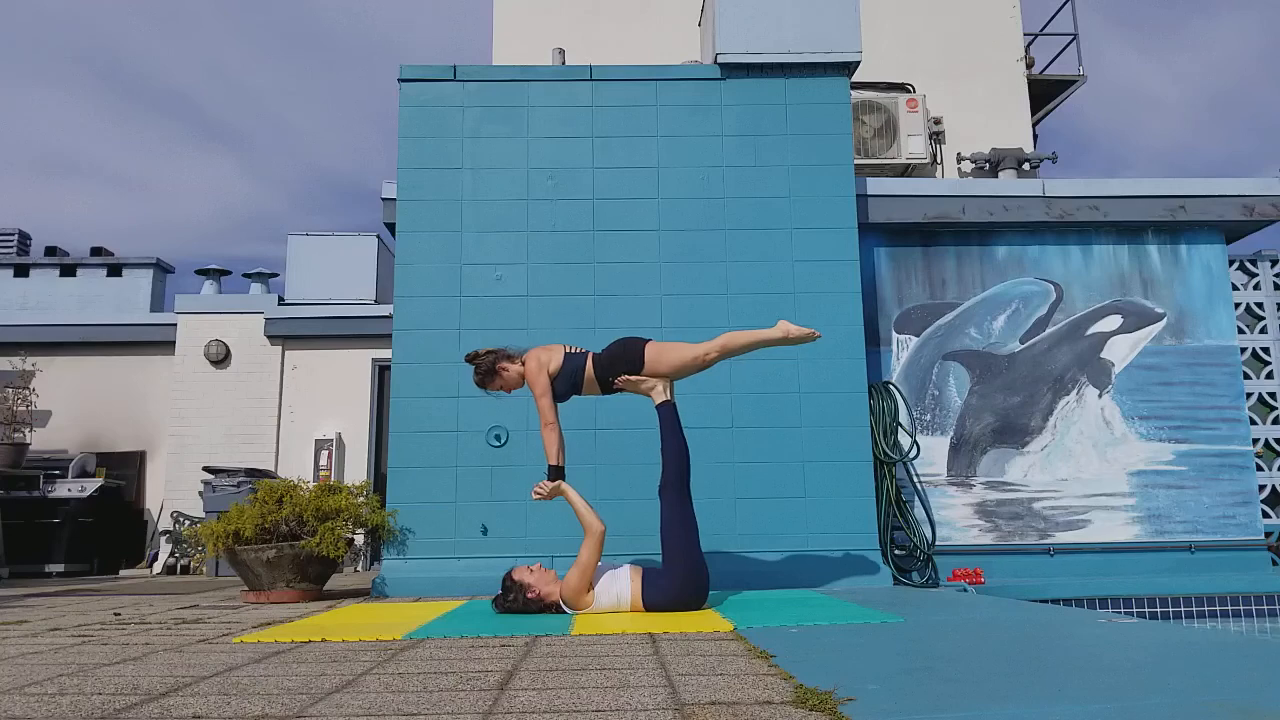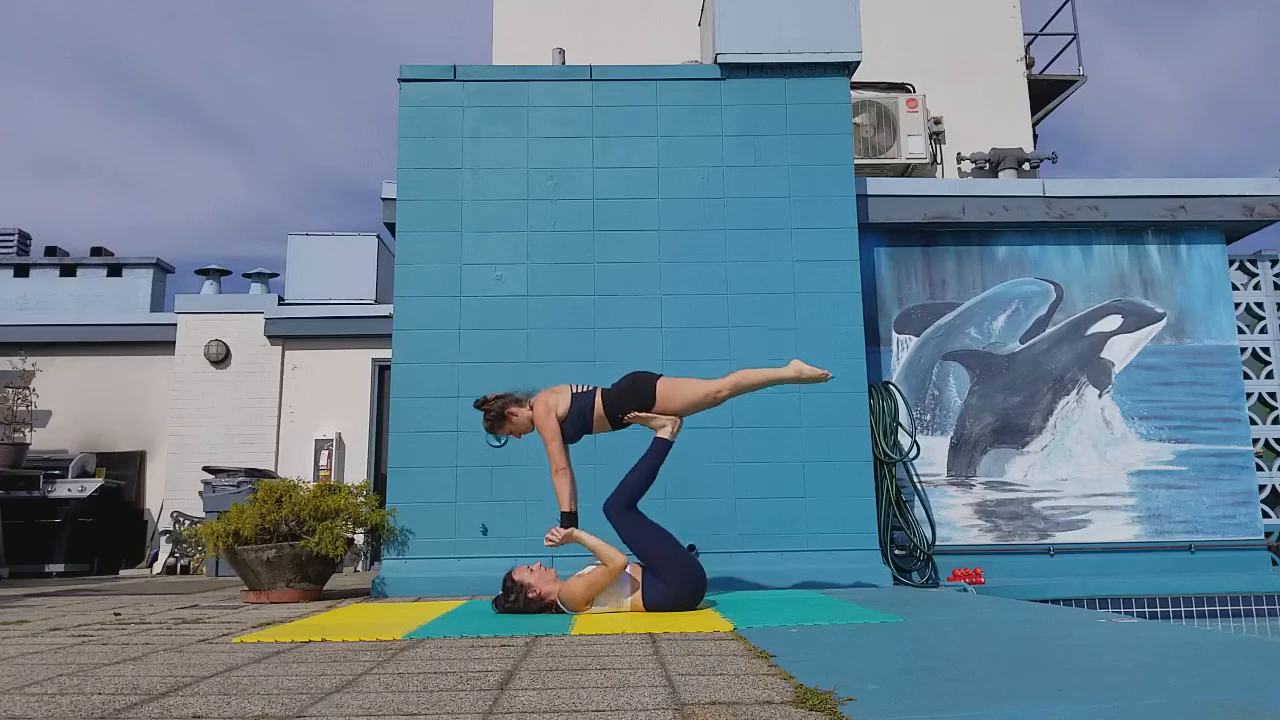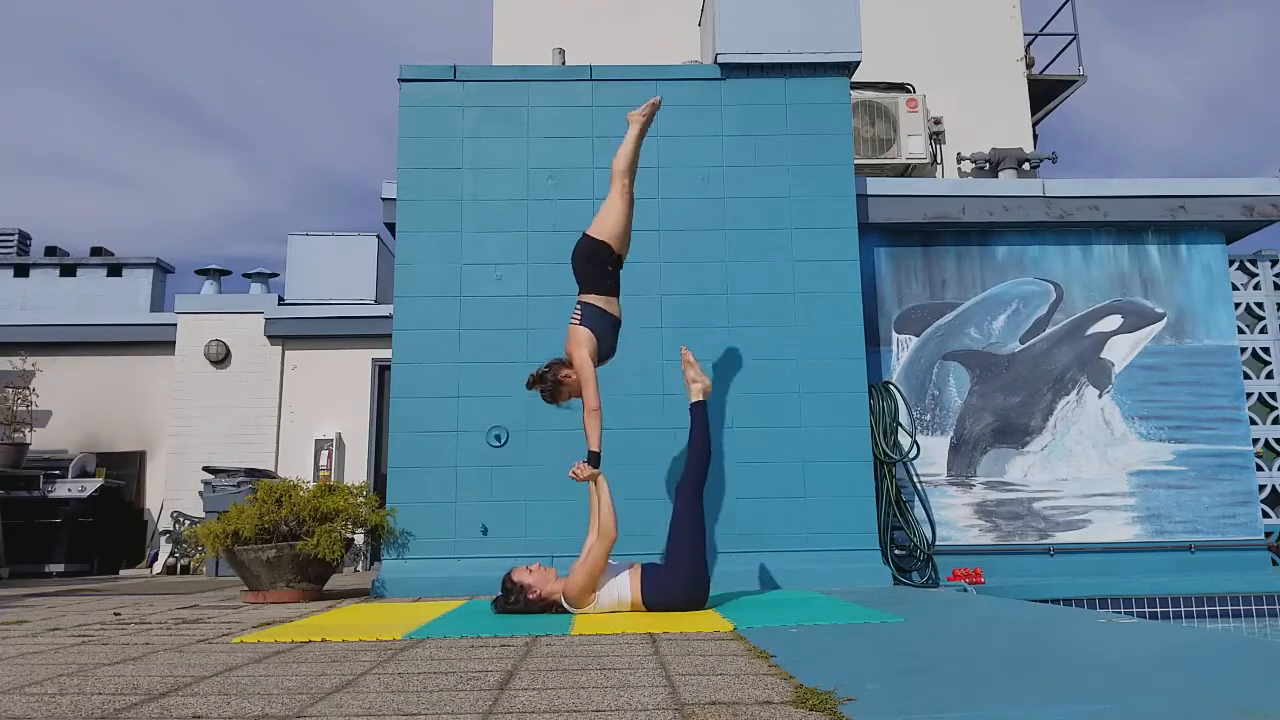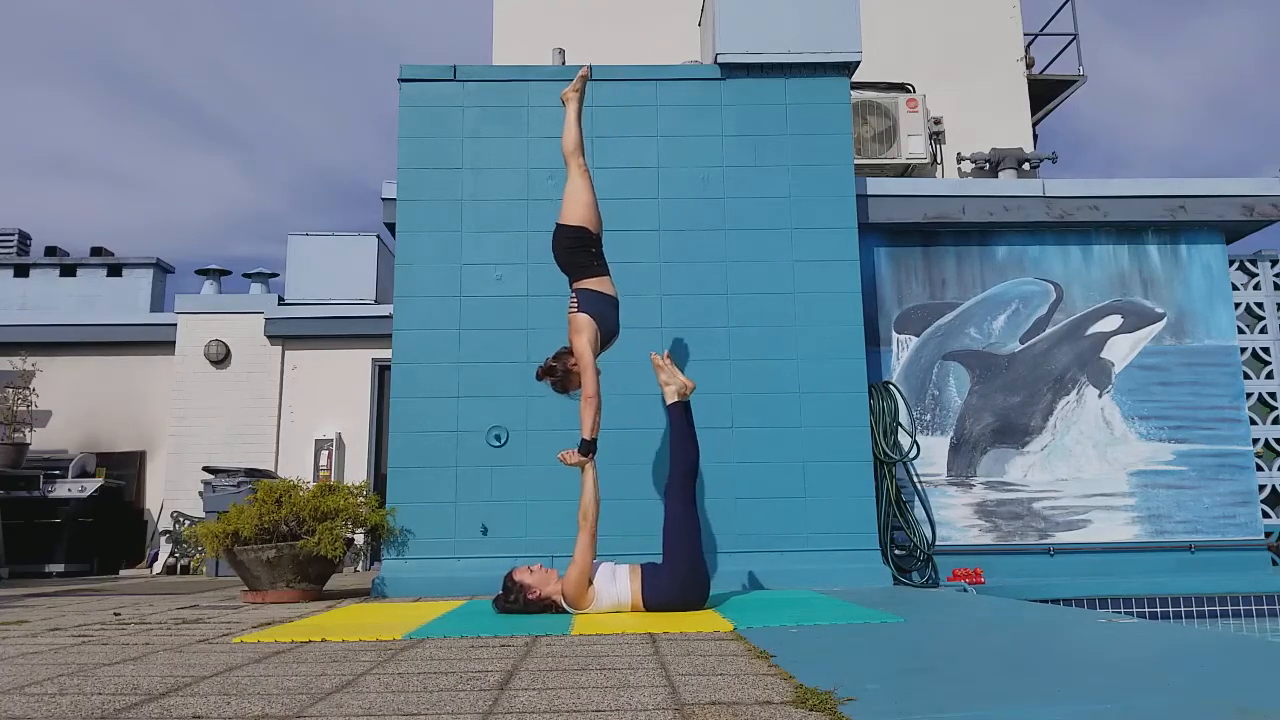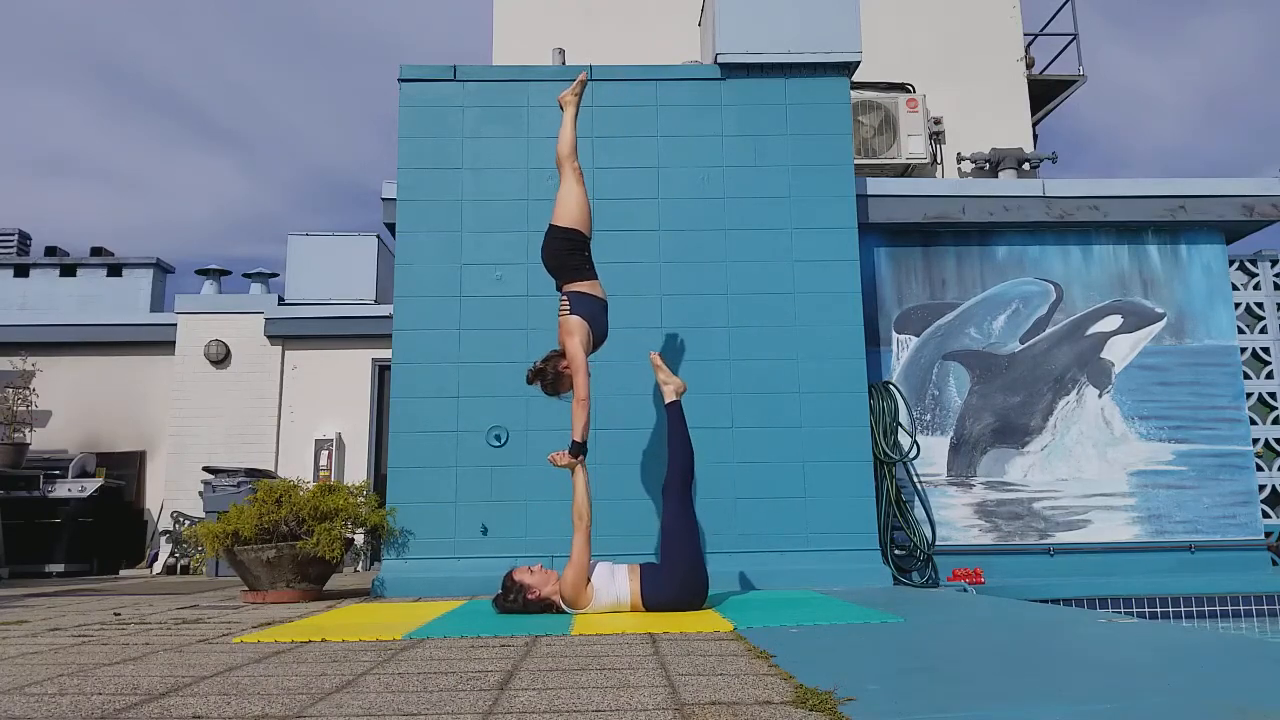
dt=1s
person 1, frame 1
left shoulder: (532, 365)
right shoulder: (540, 364)
left elbow: (549, 424)
right elbow: (553, 425)
left wrist: (555, 475)
right wrist: (558, 474)
left hip: (627, 363)
right hip: (623, 369)
left knee: (707, 353)
right knee: (706, 356)
left ankle: (778, 334)
right ankle: (778, 332)
person 1, frame 2
left shoulder: (541, 409)
right shoulder: (550, 407)
left elbow: (560, 470)
right elbow: (565, 470)
left wrist: (568, 521)
right wrist: (571, 518)
left hip: (635, 398)
right hip: (633, 400)
left knee: (718, 390)
right knee: (718, 390)
left ankle: (790, 373)
right ankle: (790, 371)
person 1, frame 3
left shoulder: (580, 355)
right shoulder: (580, 357)
left elbow: (593, 408)
right elbow: (592, 408)
left wrist: (593, 457)
right wrist: (593, 457)
left hip: (597, 260)
right hip: (597, 263)
left knee: (621, 187)
right knee: (621, 188)
left ankle: (639, 124)
person 1, frame 4
right shoulder: (584, 343)
left elbow: (592, 398)
left wrist: (588, 446)
right wrist: (587, 446)
left hip: (582, 249)
right hip: (578, 249)
left knee: (577, 167)
right knee: (577, 167)
left ankle: (574, 102)
right ankle: (573, 102)
person 1, frame 5
right shoulder: (575, 344)
left elbow: (582, 399)
left wrist: (579, 447)
right wrist: (577, 447)
left hip: (570, 252)
right hip: (567, 250)
left knee: (569, 171)
right knee: (570, 170)
left ankle: (571, 106)
right ankle: (570, 106)
person 2, frame 1
left shoulder: (569, 596)
right shoulder: (571, 593)
right elbow: (596, 531)
right wrist: (565, 490)
left hip: (678, 587)
right hip: (682, 589)
right knee: (673, 490)
right ankle: (661, 399)
person 2, frame 2
left shoulder: (572, 588)
right shoulder: (571, 593)
right elbow: (618, 561)
right wrist: (575, 534)
left hip: (678, 586)
right hip: (680, 586)
left knee: (618, 508)
right knee: (617, 507)
left ankle: (664, 434)
right ankle: (664, 435)
person 2, frame 3
left shoulder: (574, 584)
right shoulder: (574, 592)
left elbow: (596, 532)
right elbow: (607, 535)
left wrist: (593, 482)
right wrist: (598, 480)
left hip: (678, 588)
right hip: (681, 589)
right knee: (688, 491)
right ankle: (696, 396)
person 2, frame 4
left shoulder: (573, 589)
right shoulder: (573, 593)
left elbow: (591, 519)
right elbow: (586, 524)
left wrist: (590, 465)
right wrist: (587, 468)
left hip: (679, 586)
right hip: (681, 588)
right knee: (678, 492)
left ankle: (678, 398)
right ankle: (674, 397)
person 2, frame 5
left shoulder: (571, 589)
right shoulder: (571, 593)
left elbow: (584, 521)
right elbow: (582, 524)
left wrist: (579, 467)
right wrist: (577, 469)
left hip: (678, 586)
right hip: (680, 587)
right knee: (676, 492)
right ankle: (670, 398)
